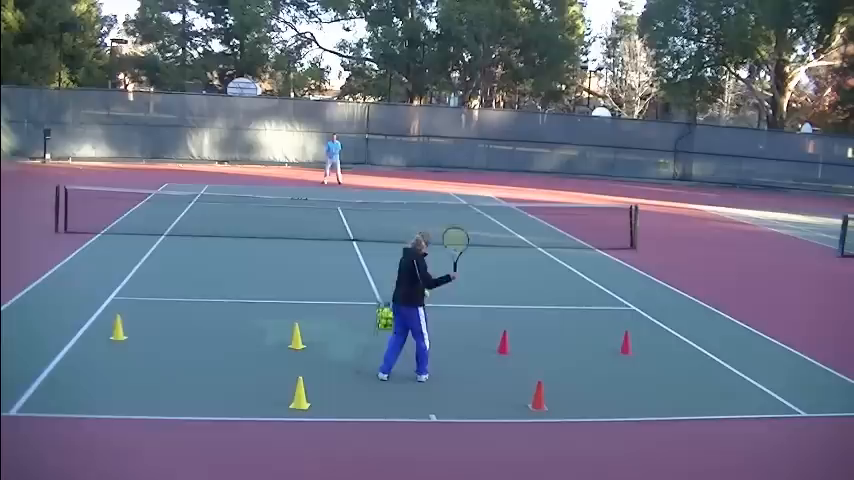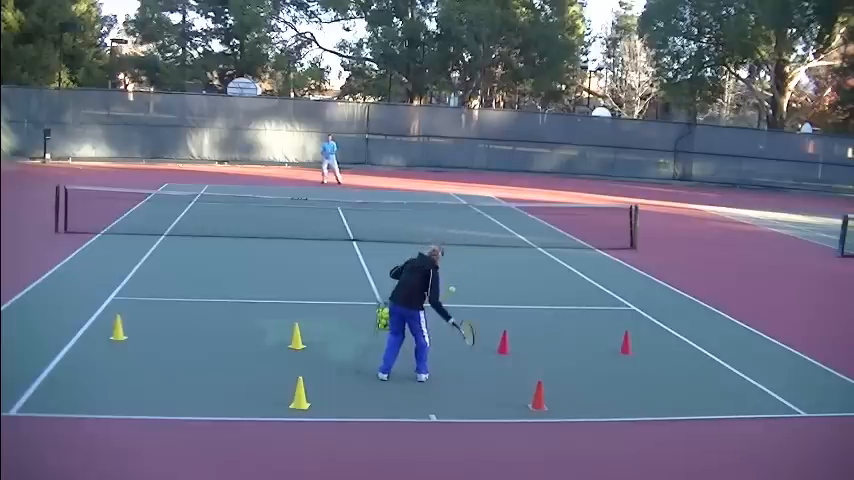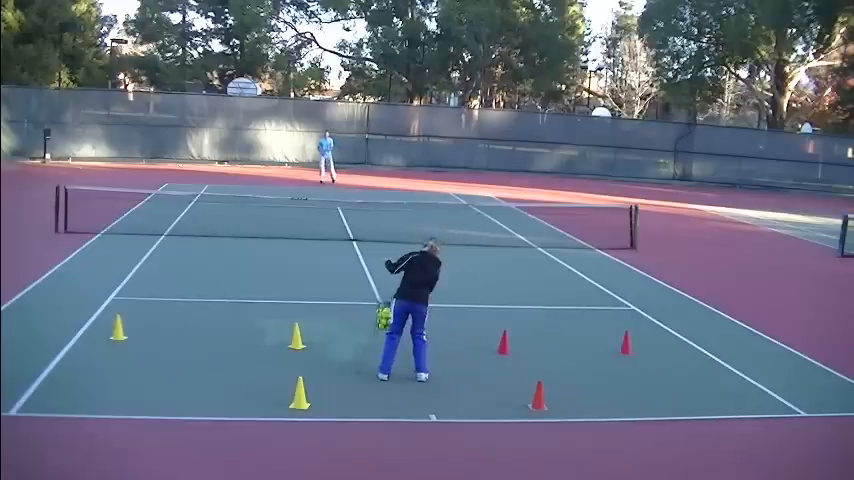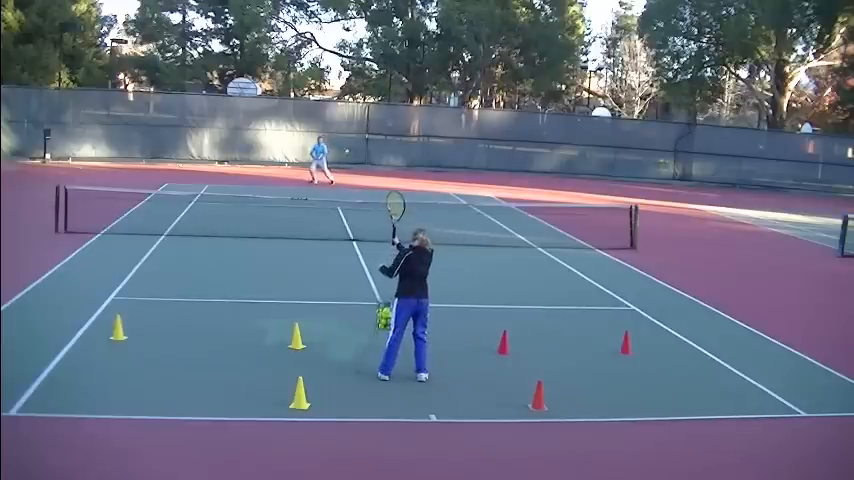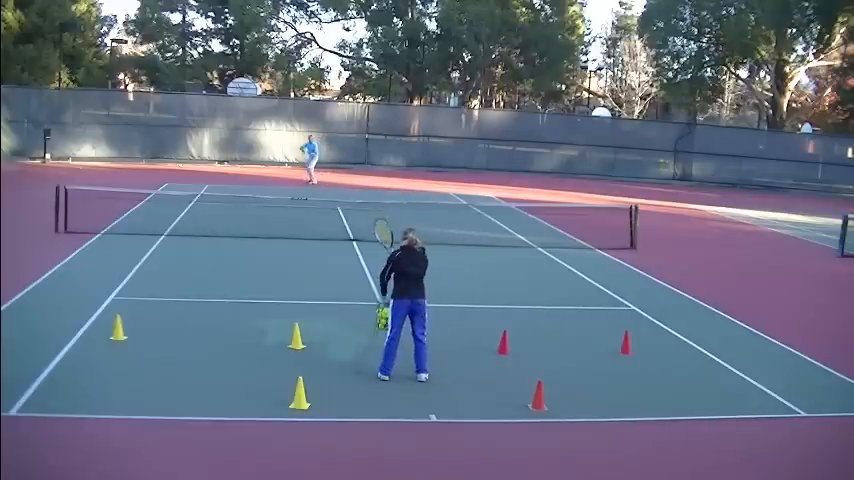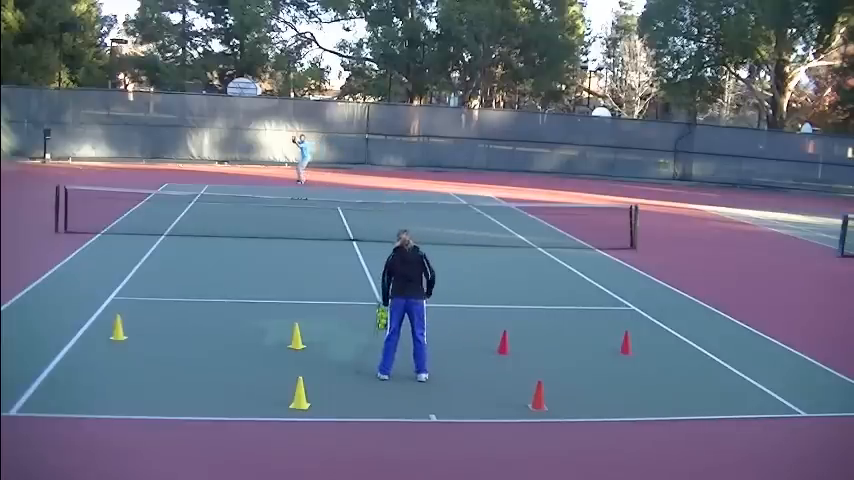
dt=0.3s
person 1, frame 1
left shoulder: (406, 256)
right shoulder: (418, 259)
right elbow: (428, 283)
right wrist: (449, 277)
left hip: (398, 302)
right hip: (413, 305)
left knee: (398, 335)
right knee: (422, 339)
left ankle: (384, 371)
right ankle: (421, 373)
person 1, frame 2
left shoulder: (412, 261)
right shoulder: (432, 271)
left elbow: (393, 274)
right elbow: (433, 300)
right wrist: (448, 318)
left hip: (395, 302)
right hip: (413, 307)
left knee: (395, 336)
right knee: (422, 339)
left ankle: (384, 371)
right ankle: (422, 372)
person 1, frame 3
left shoulder: (413, 256)
right shoulder: (436, 266)
left elbow: (394, 269)
left wrist: (388, 262)
left hip: (402, 300)
right hip: (421, 304)
left knee: (393, 334)
right knee: (419, 336)
left ankle: (384, 371)
right ankle: (421, 372)
person 1, frame 4
left shoulder: (407, 253)
right shoulder: (428, 255)
left elbow: (392, 272)
left wrist: (383, 268)
right wrist: (399, 245)
left hip: (404, 299)
right hip: (422, 299)
left knee: (395, 335)
right knee: (421, 335)
left ankle: (385, 371)
right ankle: (422, 372)
person 1, frame 5
left shoulder: (396, 255)
right shoulder: (423, 257)
left elbow: (384, 276)
left wrist: (384, 291)
left hip: (400, 299)
right hip: (419, 300)
left knee: (393, 335)
right knee: (420, 336)
left ankle: (385, 372)
right ankle: (422, 372)
person 1, frame 6
left shoulder: (392, 257)
right shoulder: (420, 255)
left elbow: (385, 281)
right elbow: (431, 276)
left wrist: (385, 301)
right wrist: (428, 293)
left hip: (397, 299)
right hip: (417, 299)
left knee: (392, 335)
right knee: (419, 335)
left ankle: (384, 371)
right ankle: (422, 372)
